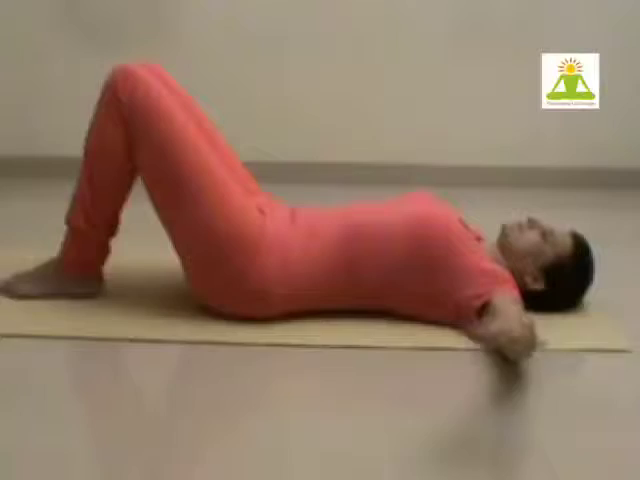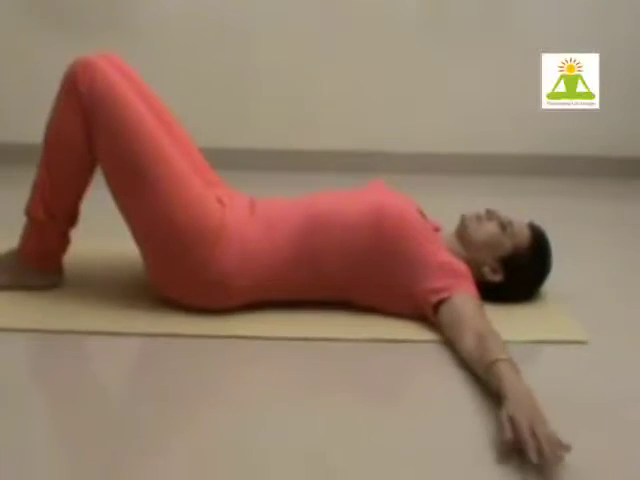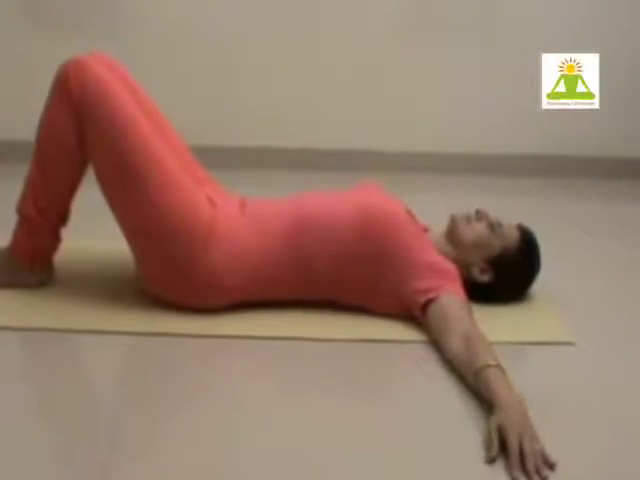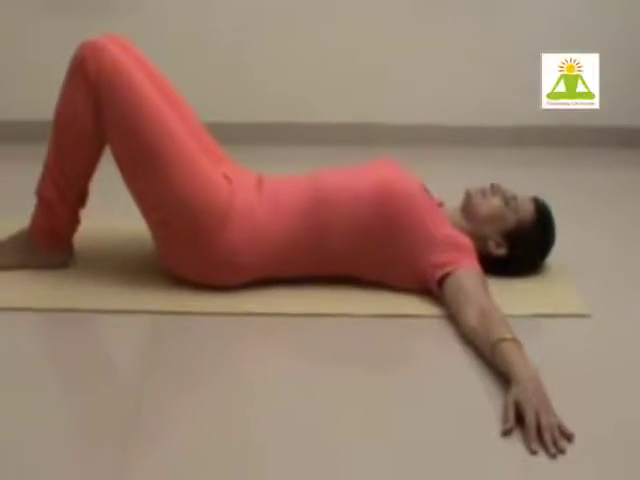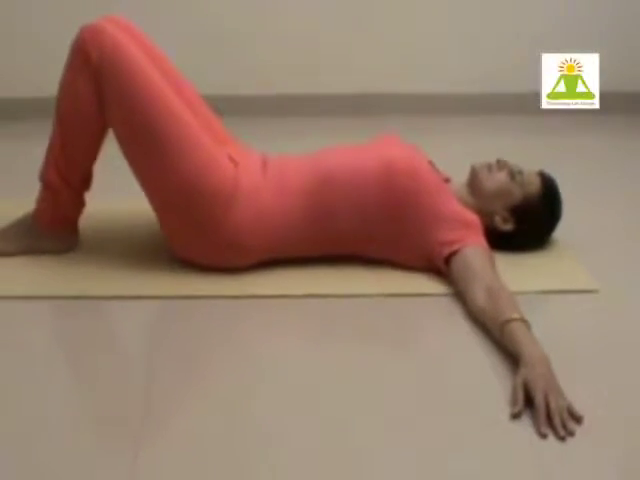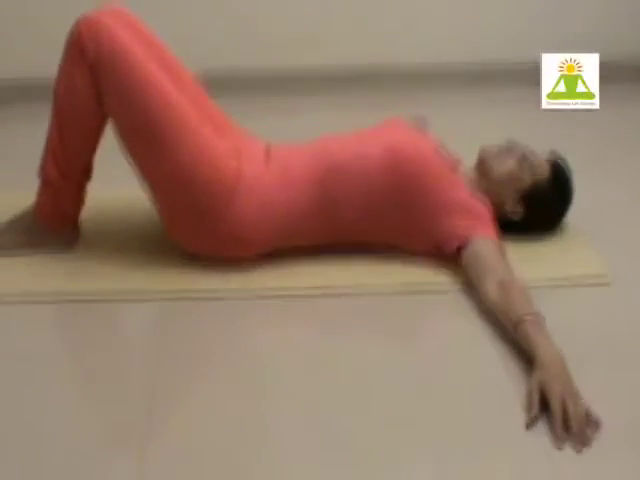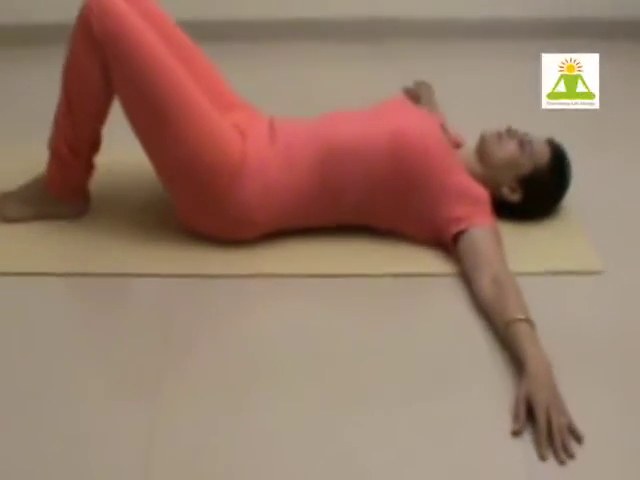
dt=0.4s
person 1, frame 1
left shoulder: (486, 279)
right shoulder: (470, 250)
left elbow: (511, 318)
left wrist: (516, 333)
left hip: (246, 266)
right hip: (265, 233)
left knee: (130, 88)
right knee: (141, 81)
left ankle: (76, 270)
right ankle: (79, 265)
person 1, frame 2
left shoulder: (446, 277)
right shoulder: (430, 243)
left elbow: (474, 335)
left wrist: (517, 393)
left hip: (209, 256)
right hip: (229, 220)
left knee: (91, 78)
right knee: (103, 70)
person 1, frame 3
left shoulder: (434, 276)
right shoulder: (416, 243)
left elbow: (461, 337)
left wrist: (507, 401)
left hip: (200, 255)
right hip: (221, 219)
left knee: (83, 78)
right knee: (96, 72)
person 1, frame 4
left shoulder: (449, 250)
right shoulder: (435, 221)
left elbow: (477, 312)
left wrist: (523, 375)
left hip: (217, 233)
right hip: (237, 196)
left knee: (99, 60)
right knee: (110, 53)
left ankle: (47, 240)
right ankle: (51, 234)
person 1, frame 5
left shoulder: (457, 227)
right shoulder: (440, 192)
left elbow: (485, 289)
left wrist: (531, 353)
left hip: (224, 215)
right hip: (242, 176)
left knee: (100, 43)
right knee: (111, 34)
left ankle: (51, 225)
right ankle: (57, 220)
person 1, frame 6
left shoulder: (468, 214)
right shoulder: (450, 175)
left elbow: (495, 281)
left wrist: (546, 354)
left hip: (225, 206)
right hip: (246, 166)
left ankle: (52, 220)
right ankle: (56, 213)
person 1, frame 7
left shoulder: (466, 202)
right shoulder: (446, 147)
left elbow: (492, 278)
left wrist: (535, 363)
right wrist: (426, 96)
left hip: (232, 184)
right hip: (252, 137)
left ankle: (63, 189)
right ankle: (67, 180)
